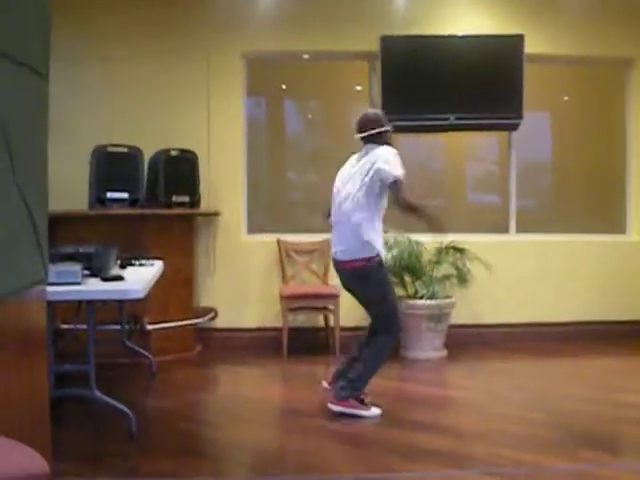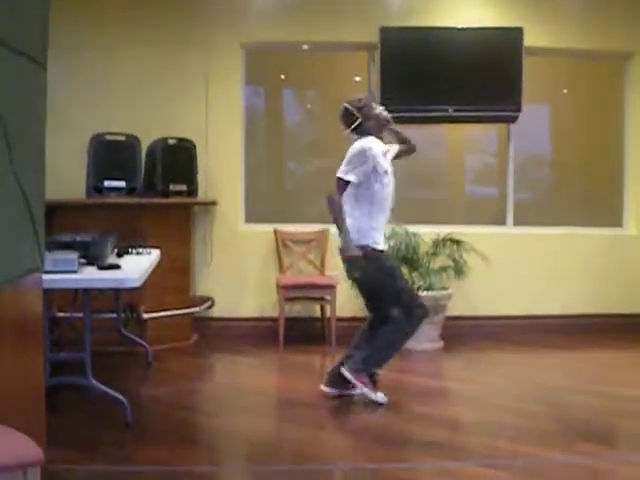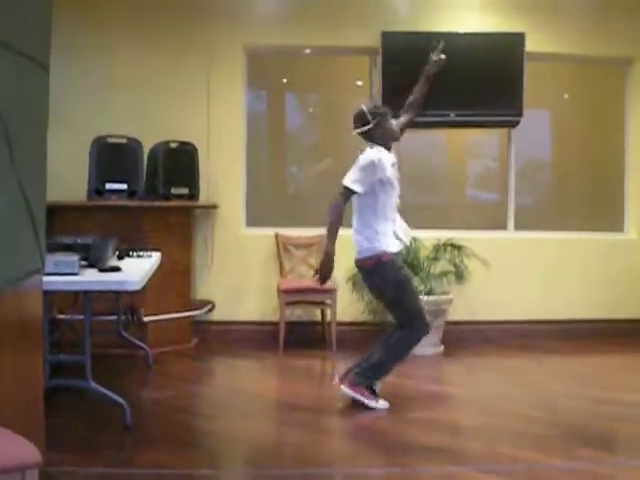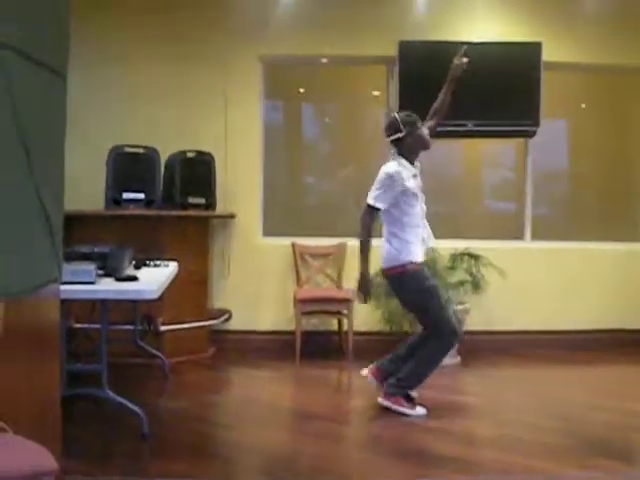
dt=0.3s
person 1, frame 1
left shoulder: (350, 165)
right shoulder: (385, 156)
left elbow: (332, 212)
right elbow: (399, 193)
right wrist: (426, 215)
left hip: (341, 259)
right hip: (365, 259)
left knee: (382, 323)
right knee: (388, 329)
left ankle: (341, 379)
right ankle: (346, 394)
person 1, frame 2
left shoulder: (379, 149)
right shoulder: (364, 148)
left elbow: (411, 147)
right elbow: (335, 194)
left wrist: (389, 129)
right wrist: (347, 241)
left hip: (366, 249)
right hip: (364, 249)
left knee: (382, 317)
right knee: (414, 311)
left ankle: (338, 378)
right ankle: (361, 367)
person 1, frame 3
left shoulder: (384, 153)
right shoulder: (371, 160)
left elbow: (410, 112)
right elbow: (340, 201)
left wrist: (428, 75)
right wrist: (329, 251)
left hip: (381, 256)
right hip: (378, 258)
left knee: (407, 324)
right knee: (417, 325)
left ankle: (358, 376)
right ankle: (359, 379)
person 1, frame 4
left shoulder: (411, 163)
right shoulder: (392, 172)
left elbow: (436, 118)
right elbow: (366, 218)
left wrist: (452, 79)
right wrist: (364, 269)
left hip: (408, 265)
right hip: (404, 267)
left knee: (435, 331)
right knee: (446, 334)
left ankle: (384, 370)
right ankle: (396, 392)
